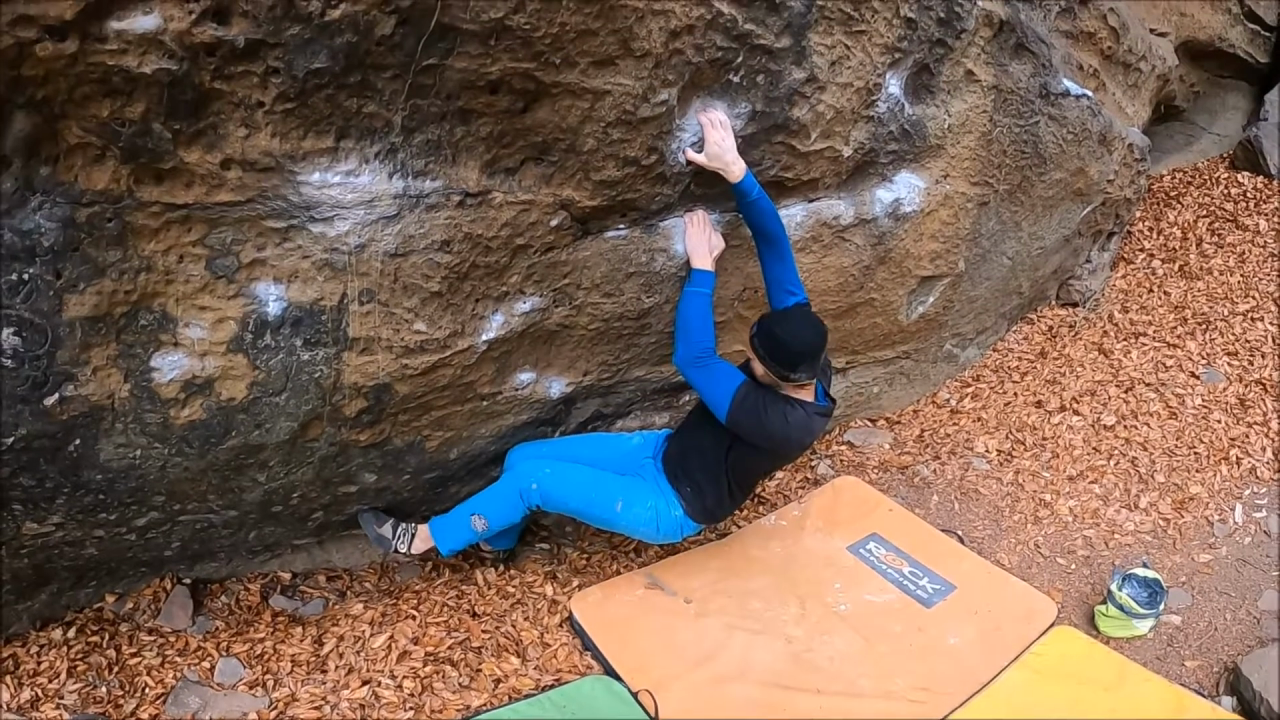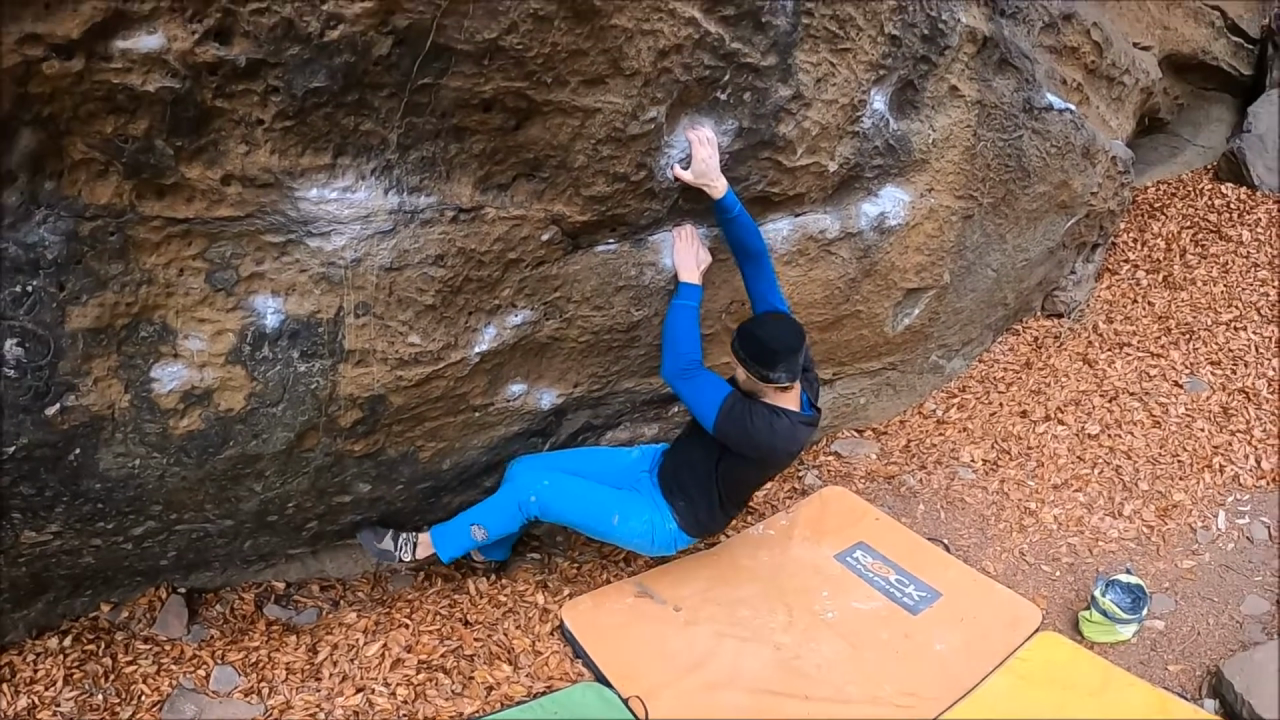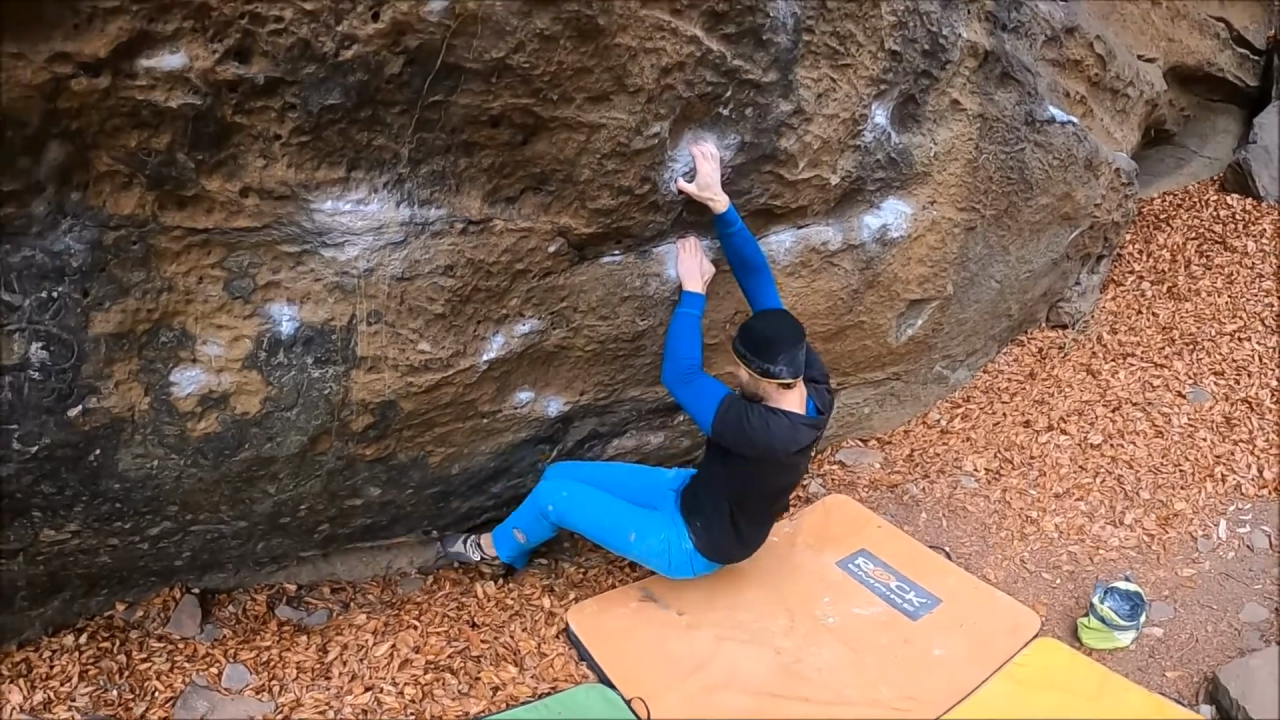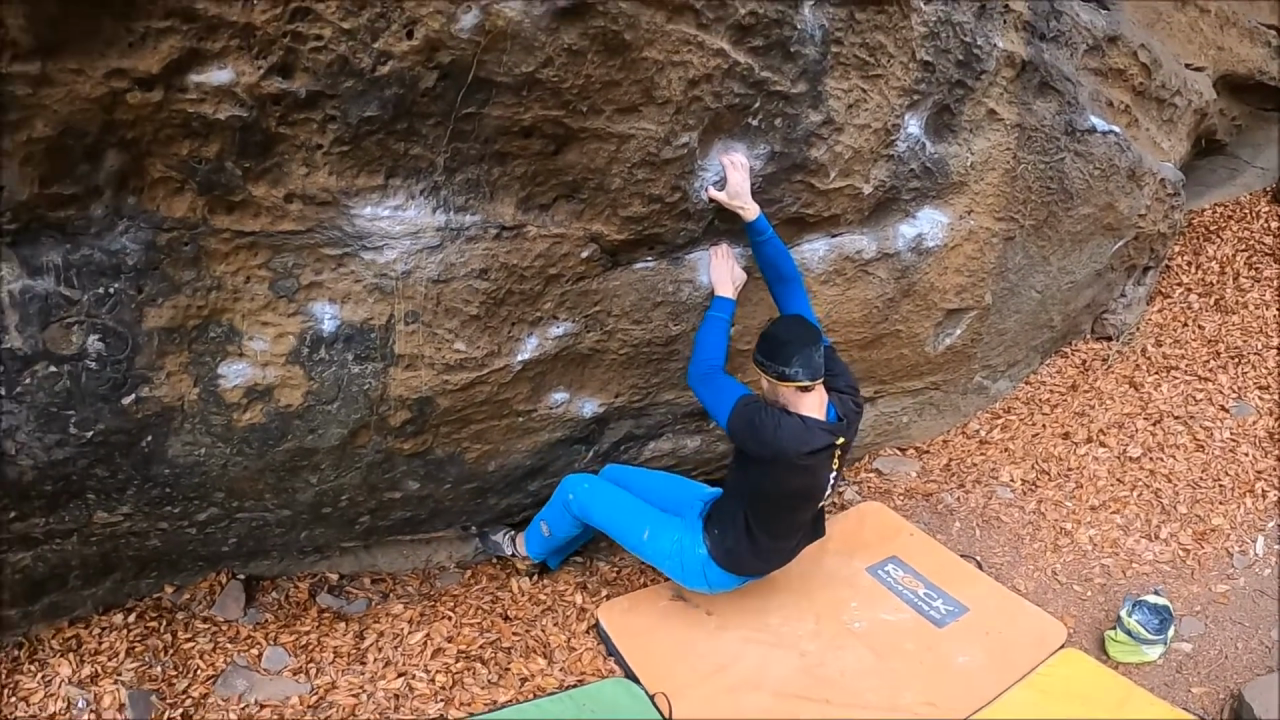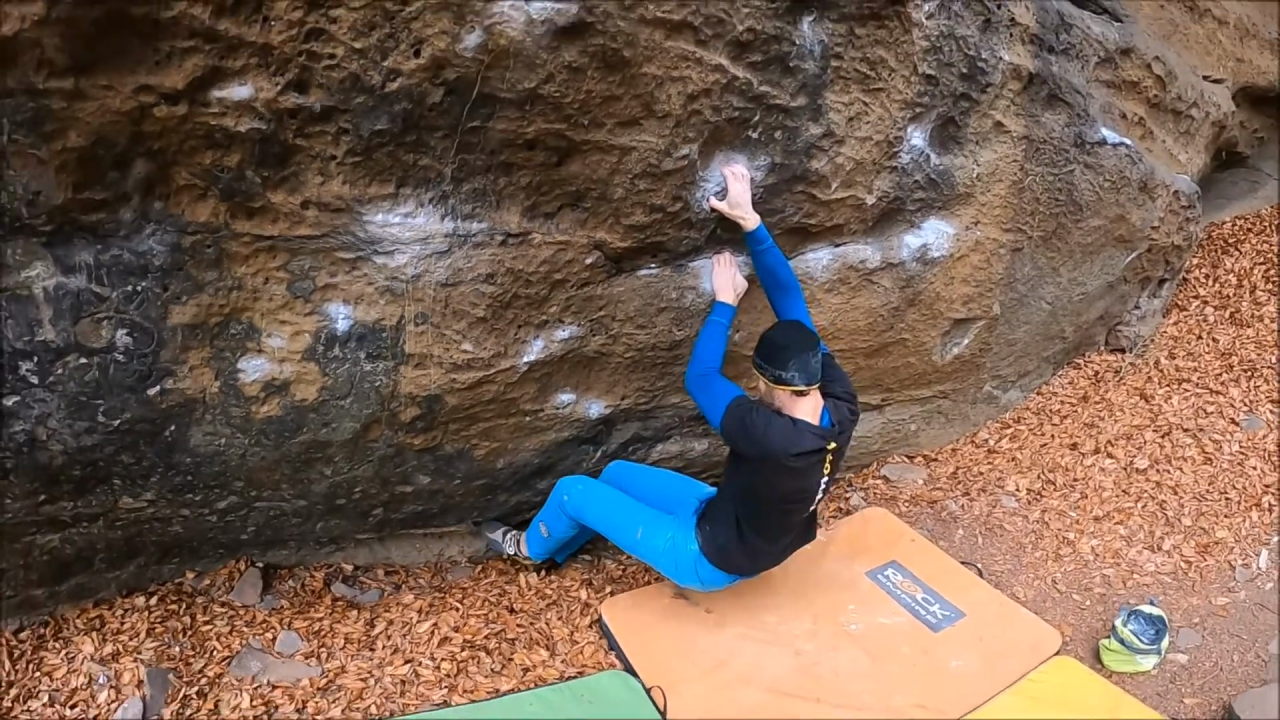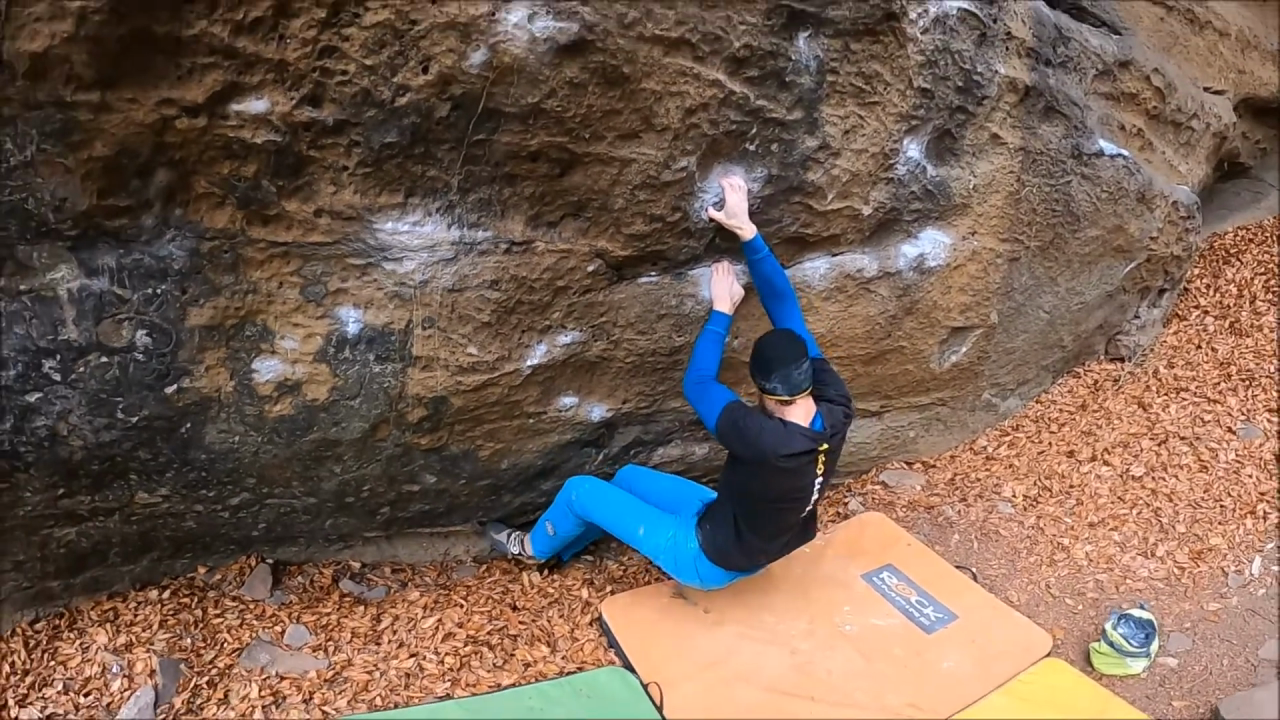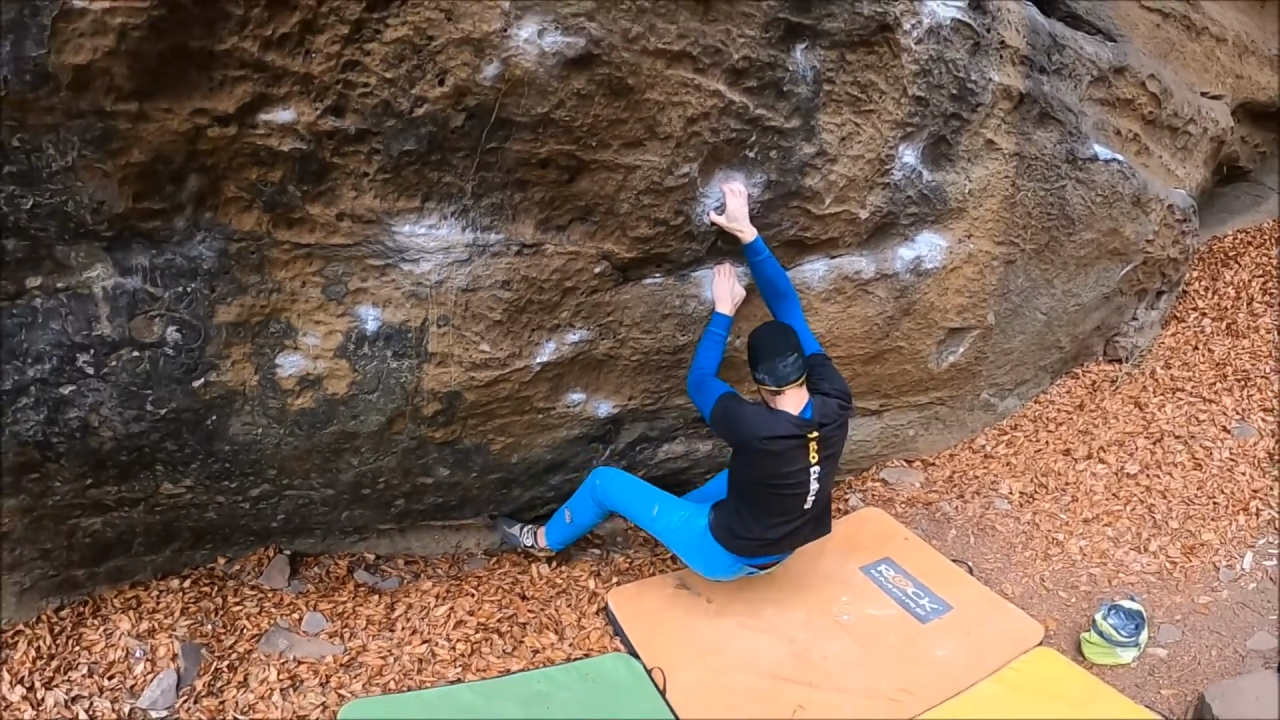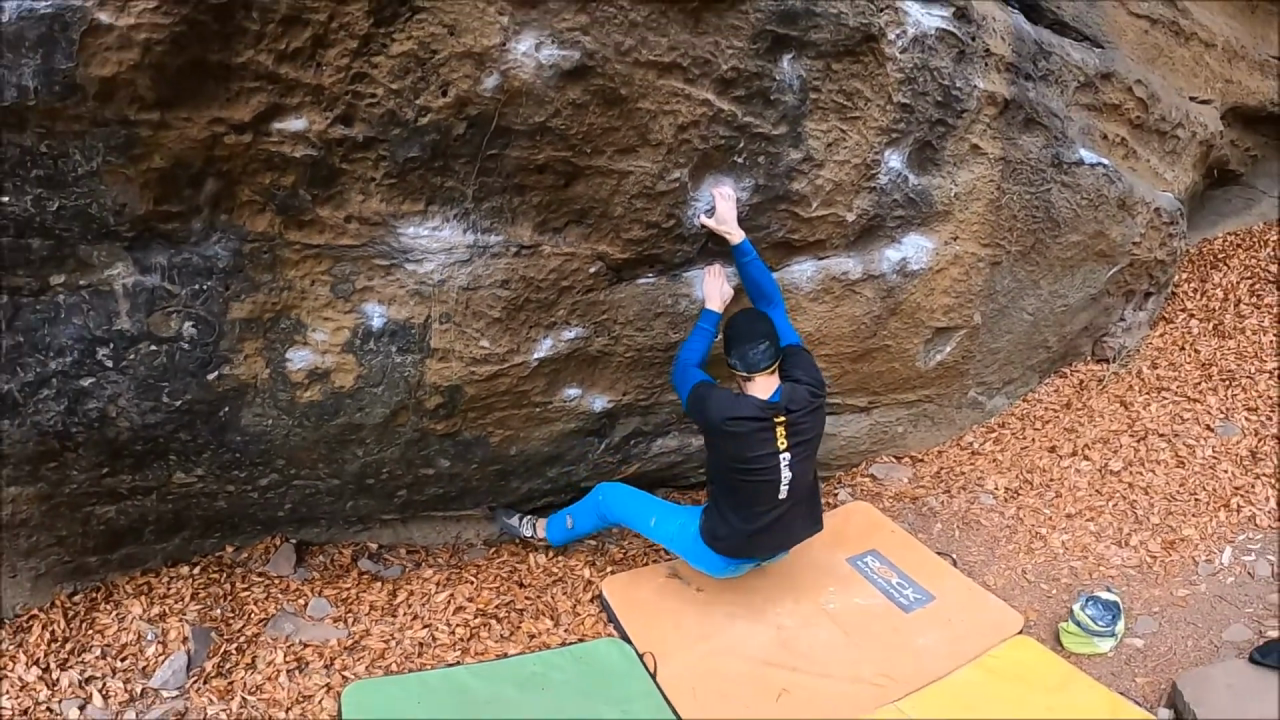
dt=0.4s
person 1, frame 1
left shoulder: (781, 423)
right shoulder: (805, 349)
left elbow: (694, 358)
right elbow: (775, 247)
left wrist: (701, 266)
right wrist: (735, 169)
left hip: (671, 504)
right hip: (665, 452)
left knee: (532, 479)
right knee: (521, 458)
left ankle: (424, 538)
right ankle: (498, 540)
person 1, frame 2
left shoulder: (767, 432)
right shoulder: (794, 365)
left elbow: (681, 371)
right elbow: (759, 266)
left wrist: (689, 279)
right wrist: (717, 187)
left hip: (669, 521)
right hip: (664, 467)
left knee: (532, 489)
right knee: (523, 469)
left ankle: (424, 546)
right ankle: (489, 550)
person 1, frame 3
left shoulder: (765, 433)
right shoulder: (813, 385)
left elbow: (680, 376)
right elbow: (762, 285)
left wrist: (693, 289)
right wrist: (718, 202)
left hip: (695, 547)
right hip: (694, 494)
left knee: (555, 496)
right knee: (560, 473)
left ankle: (493, 548)
right ankle: (510, 557)
person 1, frame 4
left shoulder: (781, 437)
right shoulder: (844, 398)
left elbow: (704, 375)
right elbow: (792, 295)
left wrist: (724, 295)
right wrist: (749, 211)
left hip: (718, 563)
right hip: (747, 531)
left knee: (578, 489)
right knee: (612, 476)
left ankle: (527, 548)
right ankle: (550, 556)
person 1, frame 5
left shoulder: (776, 439)
right shoulder: (842, 405)
left elbow: (701, 377)
right elbow: (791, 304)
left wrist: (725, 300)
right wrist: (750, 221)
left hip: (712, 561)
right hip: (740, 528)
left knee: (573, 491)
right knee: (616, 473)
left ankle: (530, 548)
right ankle: (557, 549)
person 1, frame 6
left shoulder: (768, 442)
right shoulder: (836, 407)
left elbow: (698, 385)
right elbow: (787, 311)
left wrist: (722, 309)
right wrist: (747, 231)
left hip: (712, 564)
right hip: (756, 545)
left knee: (581, 491)
right knee: (628, 479)
left ankle: (533, 548)
right ankle: (565, 545)
person 1, frame 7
left shoulder: (756, 429)
right shoulder: (835, 401)
left elbow: (699, 381)
right elbow: (789, 309)
left wrist: (723, 310)
right wrist: (748, 233)
left hip: (726, 555)
right hip: (782, 550)
left knee: (605, 482)
left ankle: (545, 539)
right ankle: (699, 504)
person 1, frame 8
left shoulder: (722, 412)
right shoulder: (809, 391)
left elbow: (684, 370)
right elbow: (772, 307)
left wrist: (713, 308)
right wrist: (735, 236)
left hip: (725, 557)
right hip: (784, 546)
left knee: (608, 496)
left ankle: (545, 532)
